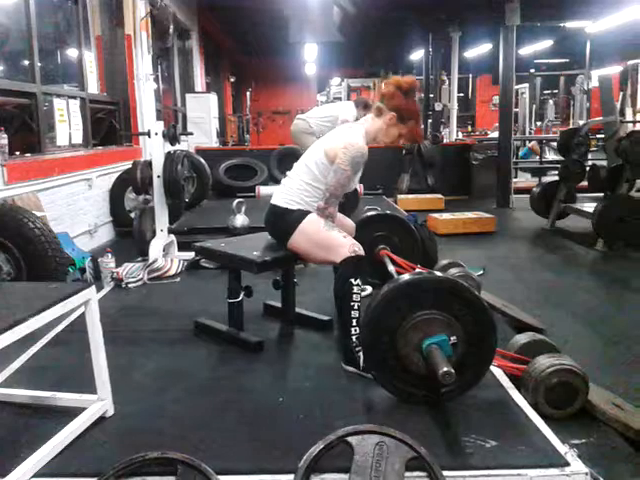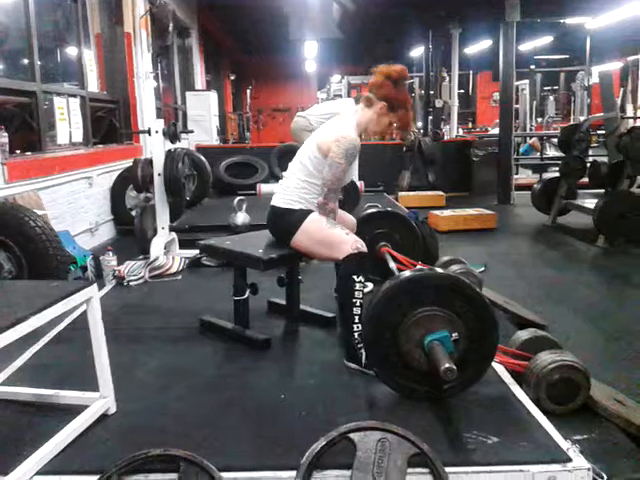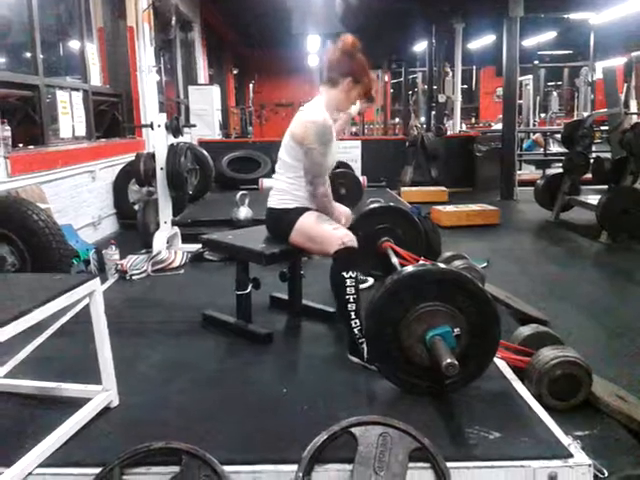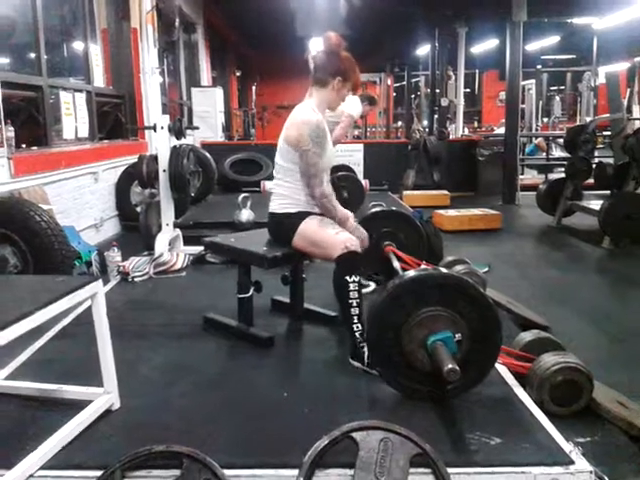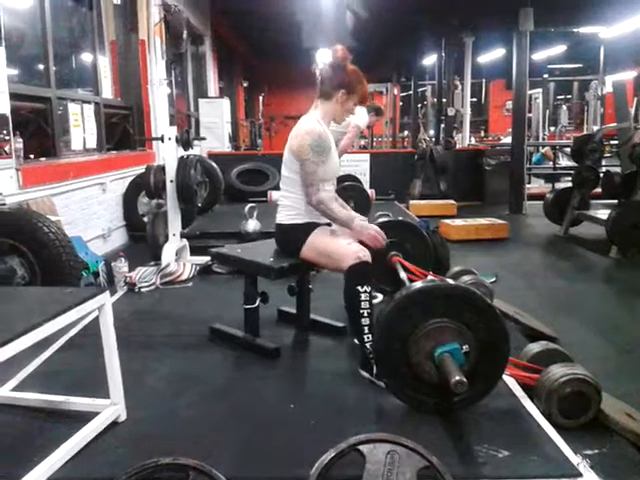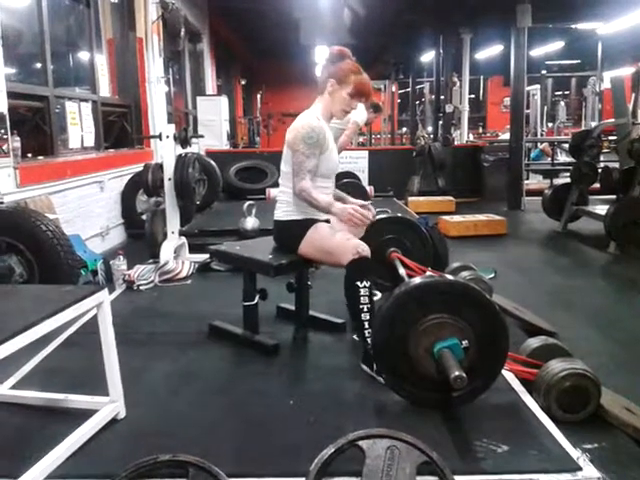
dt=0.3s
person 1, frame 1
left shoulder: (353, 131)
right shoulder: (356, 147)
right elbow: (328, 204)
left wrist: (342, 232)
right wrist: (336, 238)
left hip: (299, 209)
right hip: (287, 215)
left knee: (357, 235)
right knee: (351, 255)
left ankle: (351, 306)
right ankle: (353, 353)
person 1, frame 2
left shoulder: (346, 123)
right shoulder: (347, 138)
right elbow: (328, 200)
left wrist: (343, 226)
right wrist: (338, 231)
left hip: (300, 207)
right hip: (289, 215)
left knee: (356, 230)
right knee: (354, 250)
left ankle: (352, 309)
right ankle: (355, 350)
person 1, frame 3
left shoulder: (319, 111)
right shoulder: (319, 121)
right elbow: (317, 187)
left wrist: (338, 216)
right wrist: (335, 220)
left hip: (300, 204)
right hip: (286, 213)
left knee: (356, 222)
right knee: (345, 244)
left ankle: (353, 294)
right ankle: (358, 345)
person 1, frame 4
left shoulder: (309, 114)
right shoulder: (310, 121)
left elbow: (318, 182)
right elbow: (317, 188)
left wrist: (346, 218)
right wrist: (348, 224)
left hip: (304, 210)
right hip: (289, 217)
left knee: (355, 230)
right knee: (348, 248)
left ankle: (358, 303)
right ankle: (360, 349)
person 1, frame 5
left shoulder: (316, 127)
right shoulder: (313, 132)
right elbow: (315, 196)
left wrist: (353, 216)
right wrist: (355, 224)
left hip: (310, 222)
right hip: (296, 228)
left knee: (363, 238)
right knee: (359, 258)
left ankle: (363, 306)
right ankle: (371, 359)
person 1, frame 6
left shoulder: (320, 124)
right shoulder: (310, 126)
right elbow: (301, 187)
left wrist: (348, 201)
right wrist: (337, 208)
left hip: (312, 218)
right hip: (294, 224)
left knee: (365, 226)
right knee: (358, 254)
left ankle: (364, 299)
right ankle: (372, 354)
